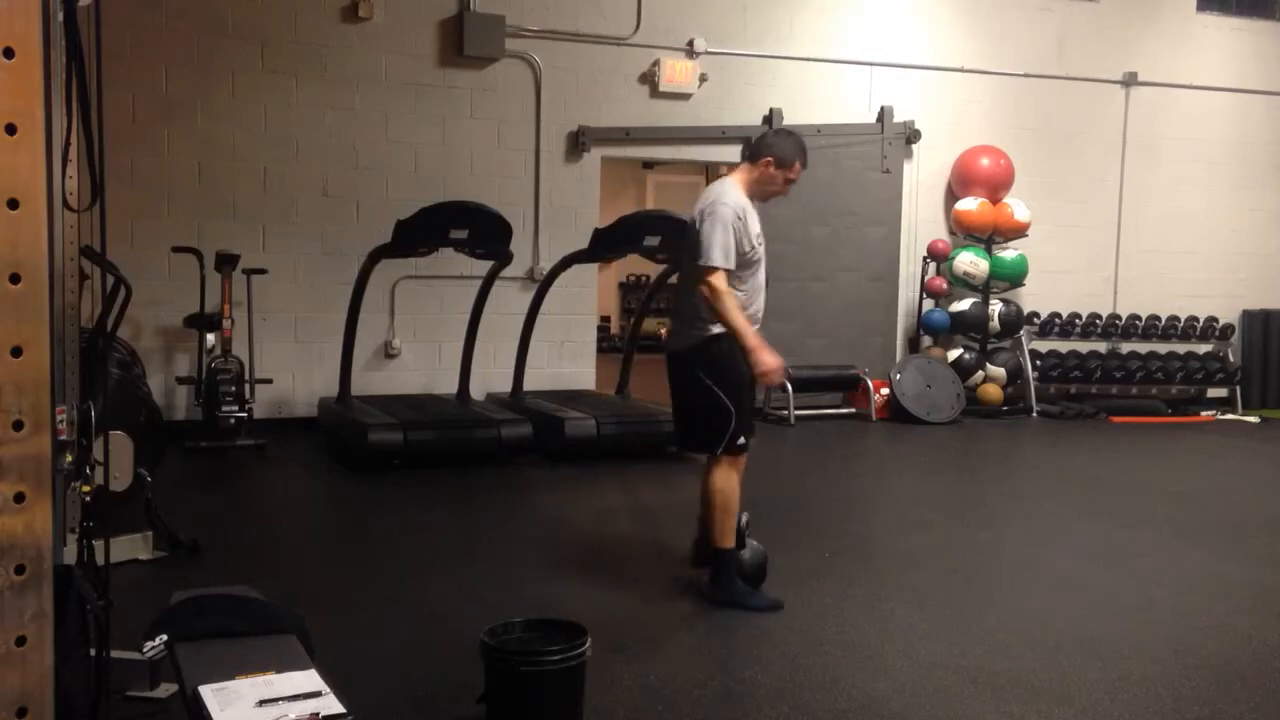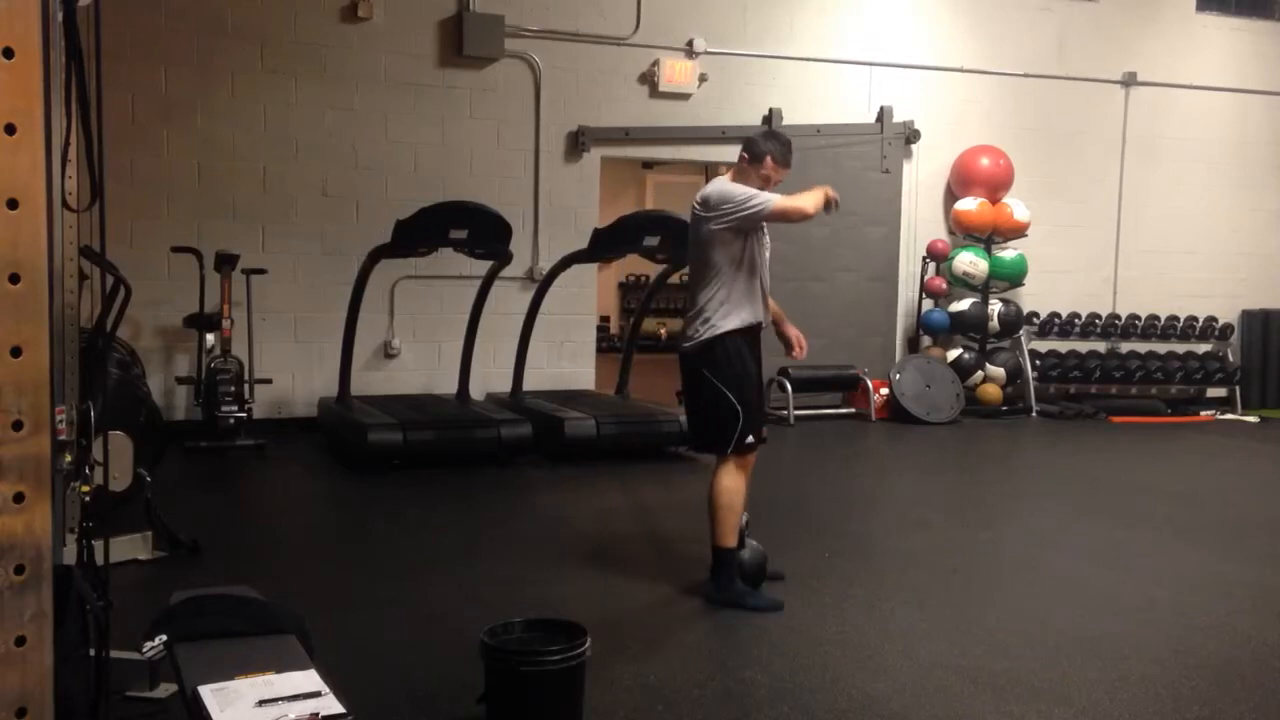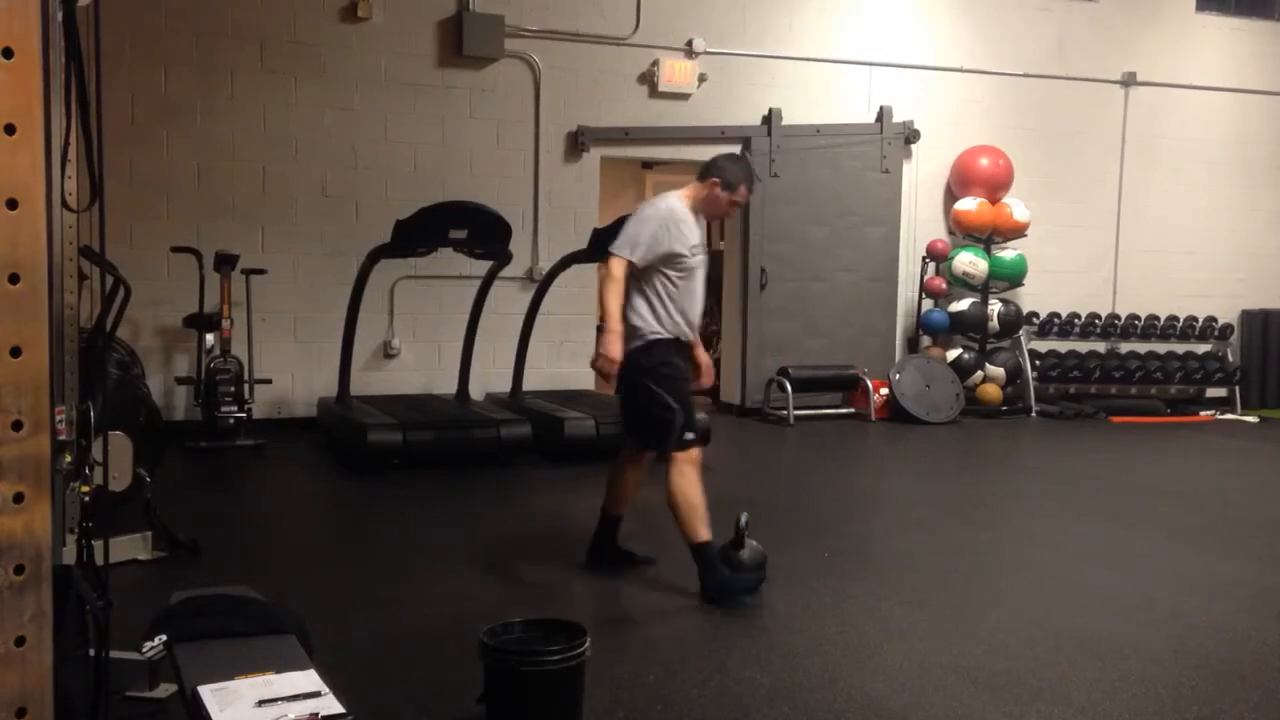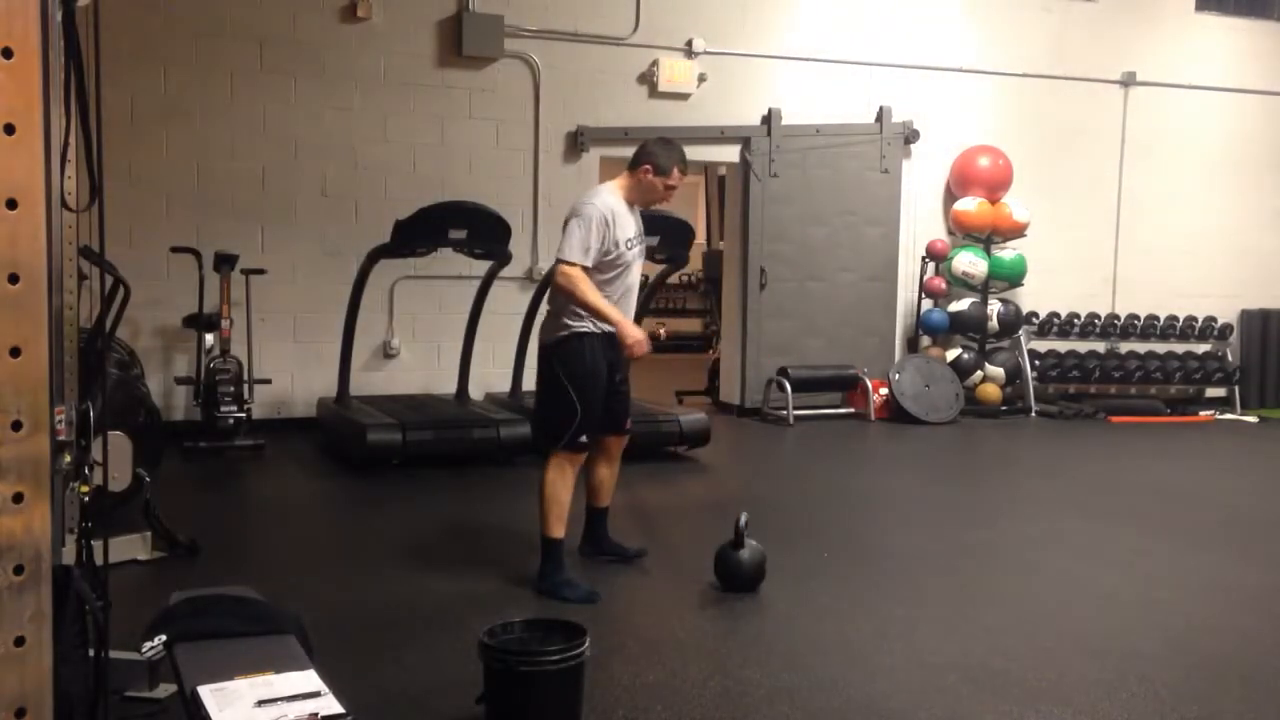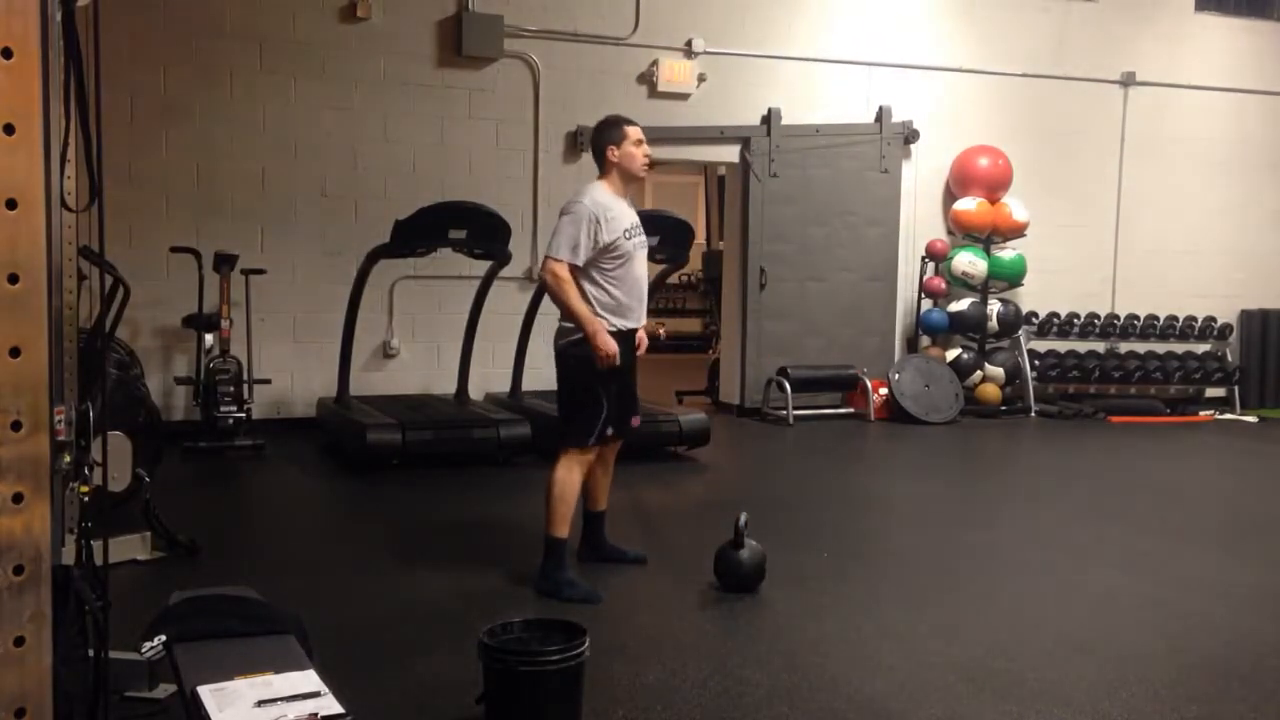
dt=0.7s
person 1, frame 1
left shoulder: (740, 202)
right shoulder: (725, 206)
right elbow: (713, 285)
right wrist: (757, 348)
left hip: (719, 343)
right hip: (711, 346)
left knee: (725, 453)
right knee: (731, 456)
left ankle: (710, 547)
right ankle: (724, 580)
person 1, frame 2
left shoulder: (744, 207)
right shoulder: (720, 197)
right elbow: (802, 208)
left wrist: (783, 324)
right wrist: (823, 191)
left hip: (738, 338)
right hip: (719, 344)
left knee: (742, 454)
right knee: (736, 457)
left ankle: (733, 556)
right ankle: (724, 580)
person 1, frame 3
left shoulder: (692, 221)
right shoulder: (661, 213)
right elbow: (616, 270)
left wrist: (697, 349)
right wrist: (611, 333)
left hip: (667, 346)
right hip: (648, 349)
left knee: (641, 447)
right knee: (685, 453)
left ankle: (603, 543)
right ankle: (712, 573)
person 1, frame 4
left shoulder: (629, 210)
right shoulder: (597, 208)
right elbow: (567, 274)
right wrist: (622, 323)
left hip: (606, 340)
right hip: (576, 340)
left knee: (612, 439)
right knee: (571, 451)
left ankle: (596, 535)
right ankle: (551, 568)
person 1, frame 5
left shoulder: (624, 207)
right shoulder: (589, 206)
right elbow: (554, 273)
left wrist: (638, 325)
right wrist: (596, 331)
left hip: (620, 343)
right hip: (592, 346)
left knee: (609, 444)
right knee: (580, 449)
left ankle: (594, 540)
right ankle: (552, 568)
